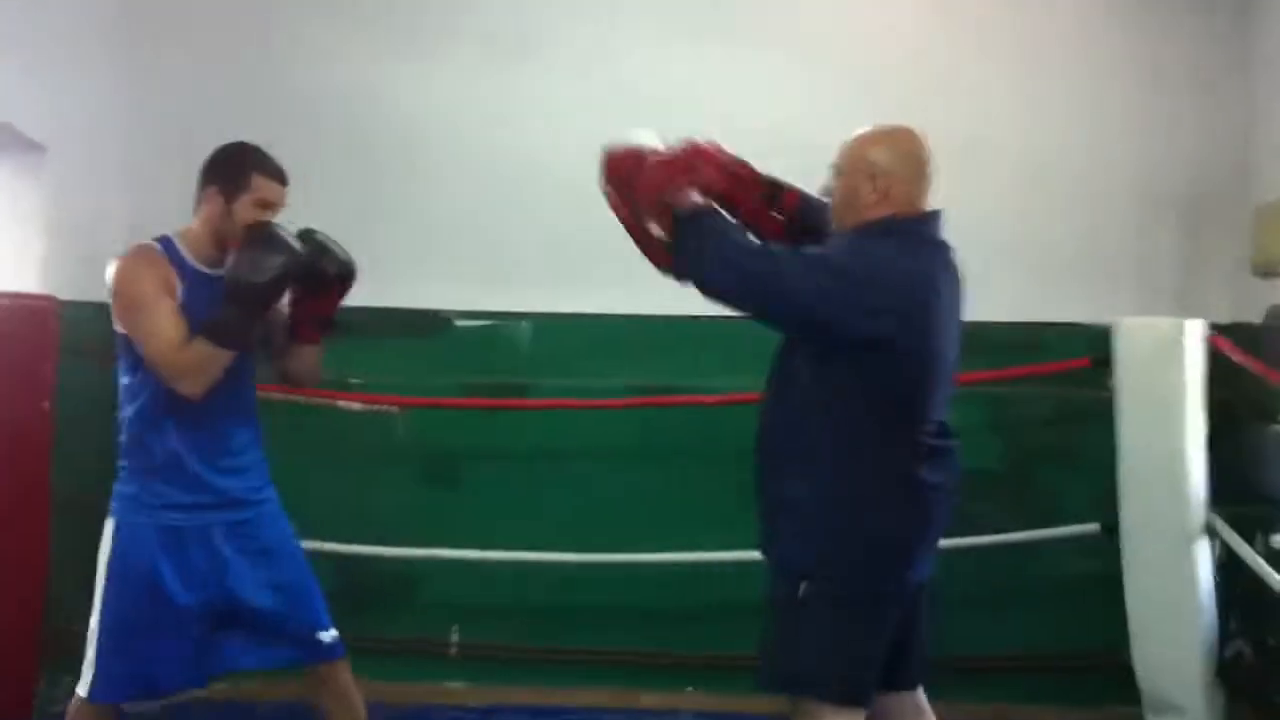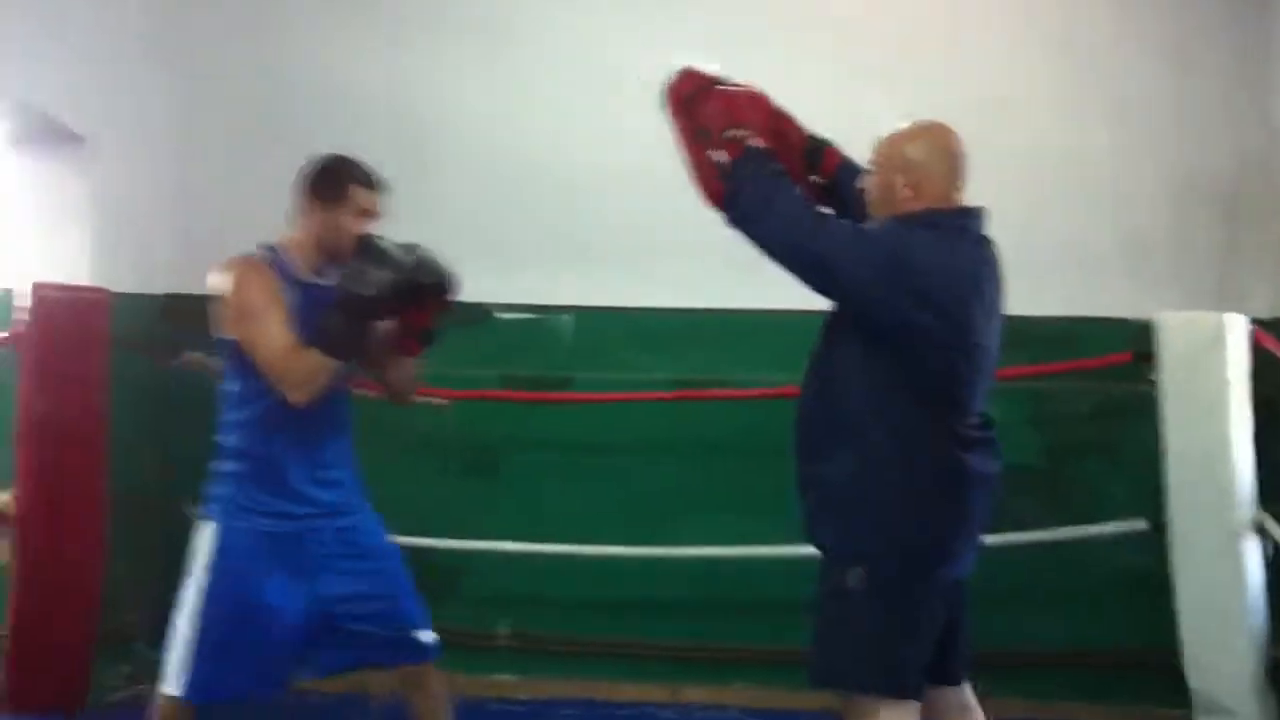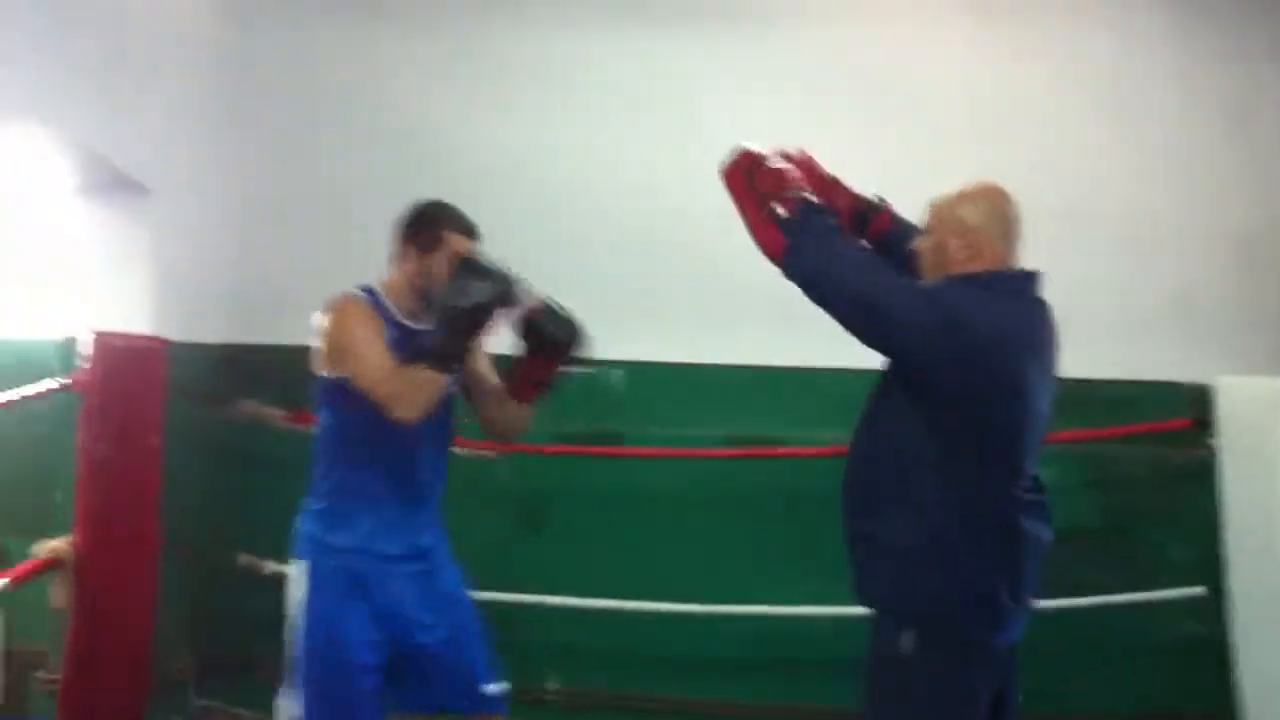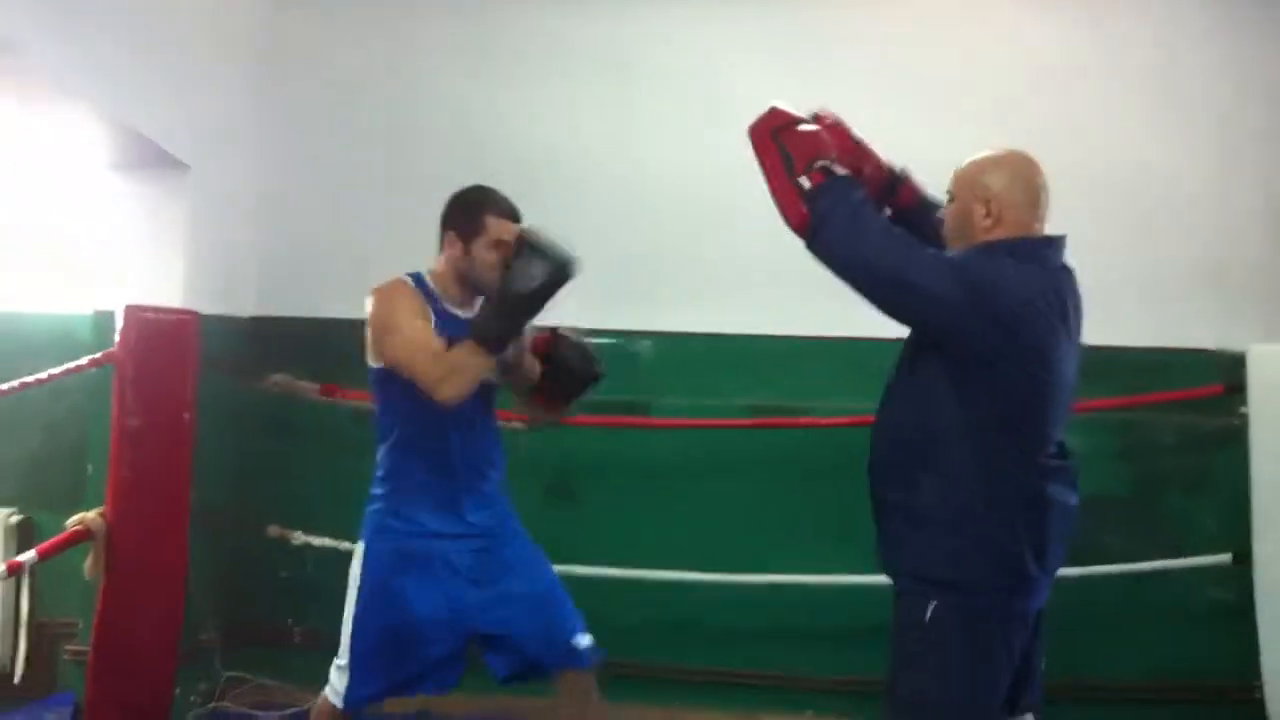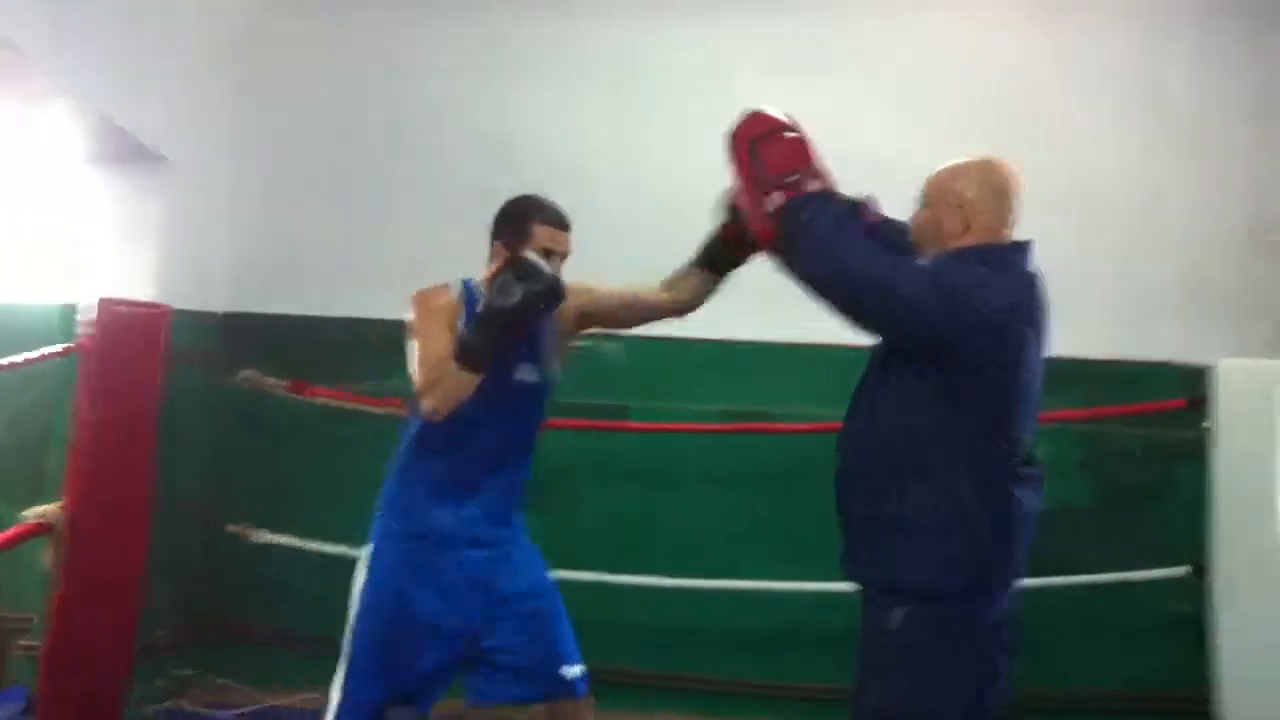
dt=0.2s
person 1, frame 1
left shoulder: (875, 273)
right shoulder: (915, 260)
left elbow: (748, 274)
left wrist: (679, 202)
right wrist: (750, 186)
left hip: (846, 524)
right hip: (883, 516)
person 1, frame 2
left shoulder: (913, 262)
right shoulder: (956, 252)
left elbow: (799, 235)
right elbow: (857, 203)
left wrist: (743, 154)
right wrist: (808, 153)
left hip: (889, 519)
right hip: (925, 510)
person 1, frame 3
left shoulder: (965, 323)
right shoulder: (1012, 312)
left elbow: (854, 285)
right elbow: (904, 270)
left wrist: (795, 205)
right wrist: (852, 209)
left hip: (939, 584)
right hip: (981, 574)
person 1, frame 4
left shoulder: (992, 291)
right shoulder: (1038, 279)
left elbow: (877, 257)
right elbow: (931, 243)
left wrist: (821, 174)
right wrist: (878, 179)
left hip: (966, 555)
right hip: (1005, 546)
person 1, frame 5
left shoulder: (965, 296)
right shoulder: (1000, 285)
left elbow: (855, 272)
right elbow: (889, 253)
left wrist: (794, 189)
right wrist: (823, 200)
left hip: (933, 562)
right hip: (966, 552)
person 2, frame 1
left shoulder: (260, 267)
right shoulder: (143, 268)
left elbow: (301, 374)
right elbow: (189, 377)
left wrist: (315, 305)
right wrist: (245, 298)
left hip: (245, 504)
right hip: (156, 511)
left knee: (325, 651)
person 2, frame 2
left shoulder: (350, 280)
right shoulder: (250, 278)
left elbow: (399, 384)
right elbow: (295, 384)
left wrist: (414, 317)
right wrist: (352, 312)
left hip: (337, 510)
right hip: (252, 515)
left knee: (416, 652)
person 2, frame 3
left shoulder: (454, 323)
right shoulder: (349, 316)
left elbow: (506, 426)
right elbow: (404, 404)
left wrist: (540, 361)
right wrist: (456, 329)
left hip: (419, 555)
right hip: (342, 554)
person 2, frame 4
left shoulder: (490, 312)
right shoulder: (396, 301)
left elbow: (536, 401)
right elbow: (445, 387)
left wrist: (557, 377)
right wrist: (508, 312)
left hip: (487, 528)
right hip: (405, 533)
left knee: (573, 660)
person 2, frame 5
left shoulder: (562, 308)
right shoulder: (440, 305)
left elbow: (670, 299)
right elbow: (434, 400)
left wrist: (725, 249)
right wrist: (495, 325)
left hip: (495, 541)
right hip: (414, 535)
